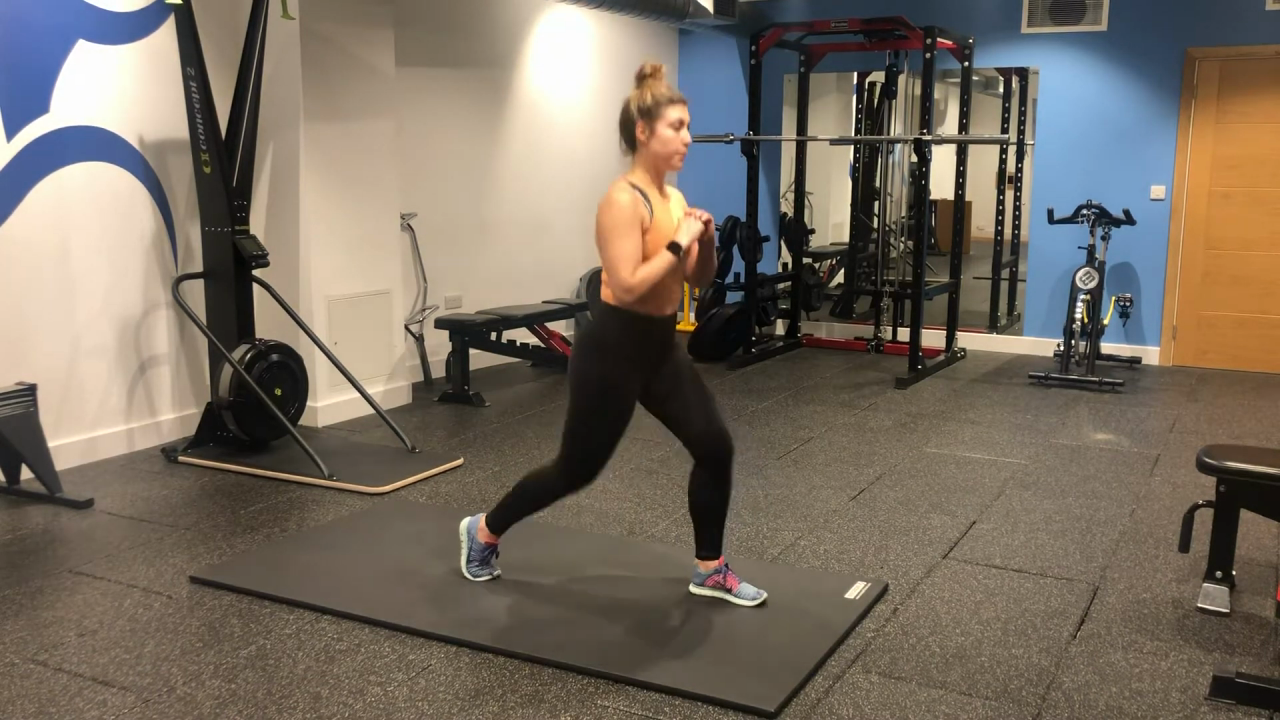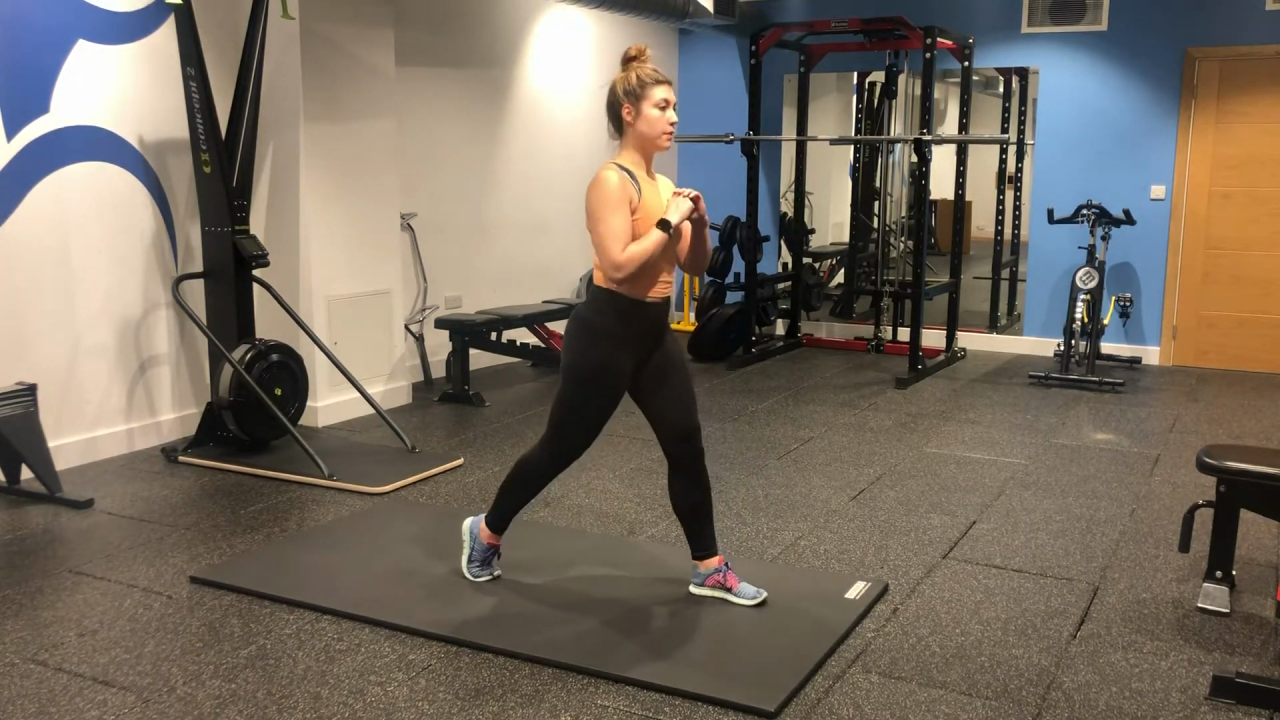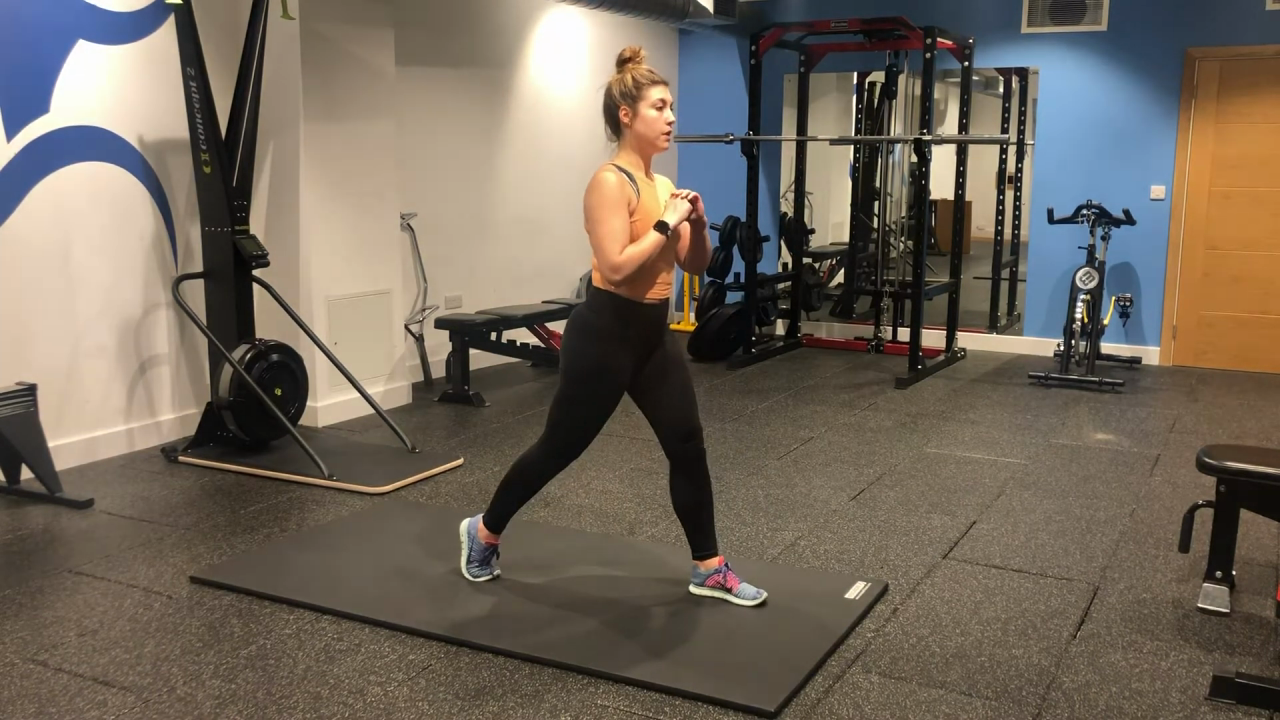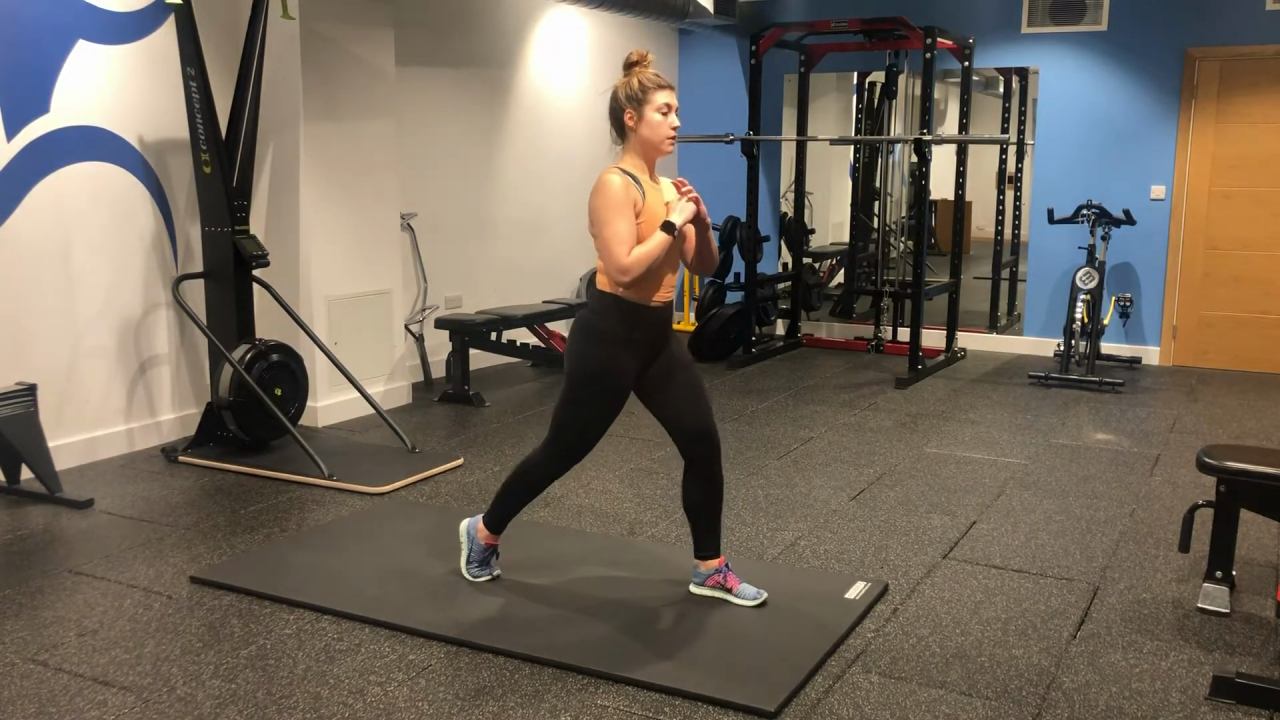
dt=0.5s
person 1, frame 1
left shoulder: (672, 198)
right shoulder: (622, 200)
left elbow: (699, 280)
right elbow: (628, 286)
left wrist: (706, 240)
right wrist: (679, 242)
left hip: (661, 347)
right hip: (613, 348)
left knee: (716, 447)
right knee: (578, 469)
left ankle: (710, 571)
right ankle: (483, 531)
person 1, frame 2
left shoulder: (662, 184)
right shoulder: (611, 181)
left elbow: (694, 266)
right elbow: (618, 266)
left wrist: (698, 222)
right wrist: (669, 221)
left hip: (654, 332)
right hip: (606, 331)
left knee: (687, 447)
right knee: (561, 448)
left ankle: (709, 569)
right ankle: (485, 532)
person 1, frame 3
left shoulder: (662, 184)
right shoulder: (609, 183)
left elbow: (695, 264)
right elbow: (616, 267)
left wrist: (695, 221)
right wrist: (666, 223)
left hip: (652, 333)
right hip: (604, 333)
left knee: (688, 446)
right knee: (559, 448)
left ankle: (709, 569)
right ankle: (484, 531)
person 1, frame 4
left shoulder: (666, 187)
right shoulder: (615, 185)
left elbow: (704, 266)
right elbow: (624, 269)
left wrist: (699, 221)
right wrist: (674, 223)
left hip: (658, 336)
right hip: (610, 335)
left knee: (703, 445)
right knee: (563, 451)
left ankle: (710, 569)
right ankle: (483, 532)
